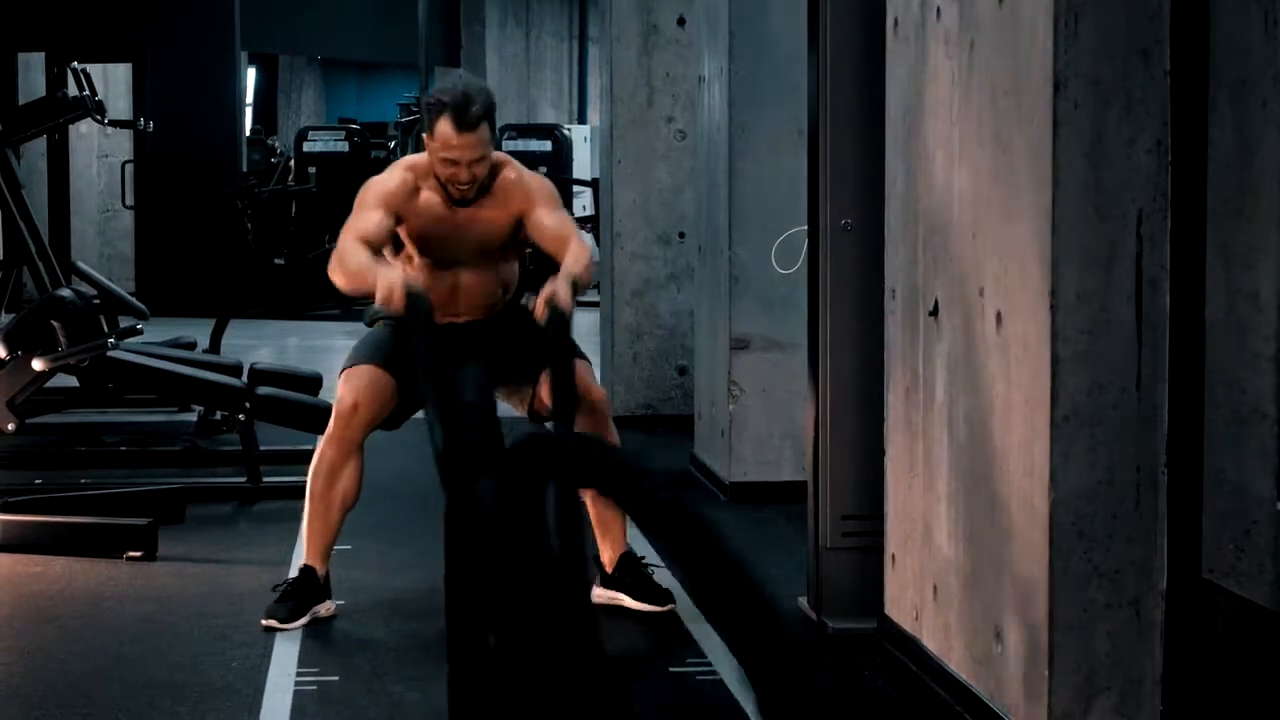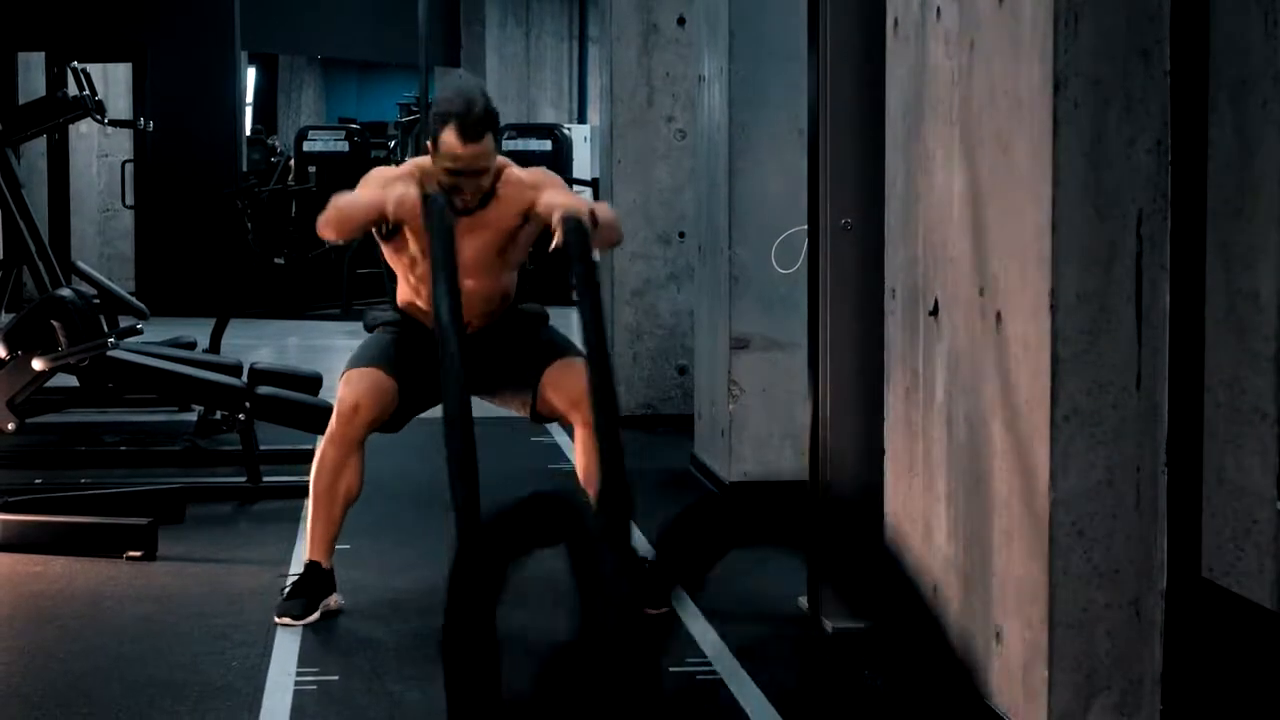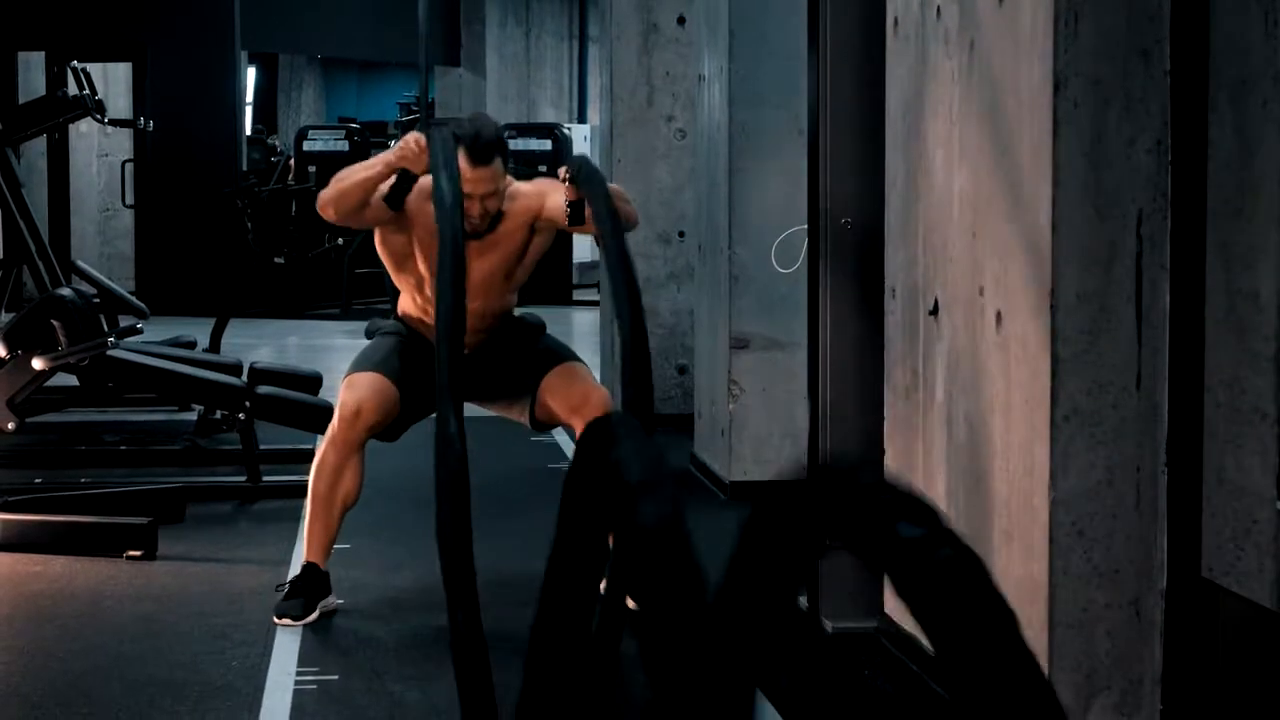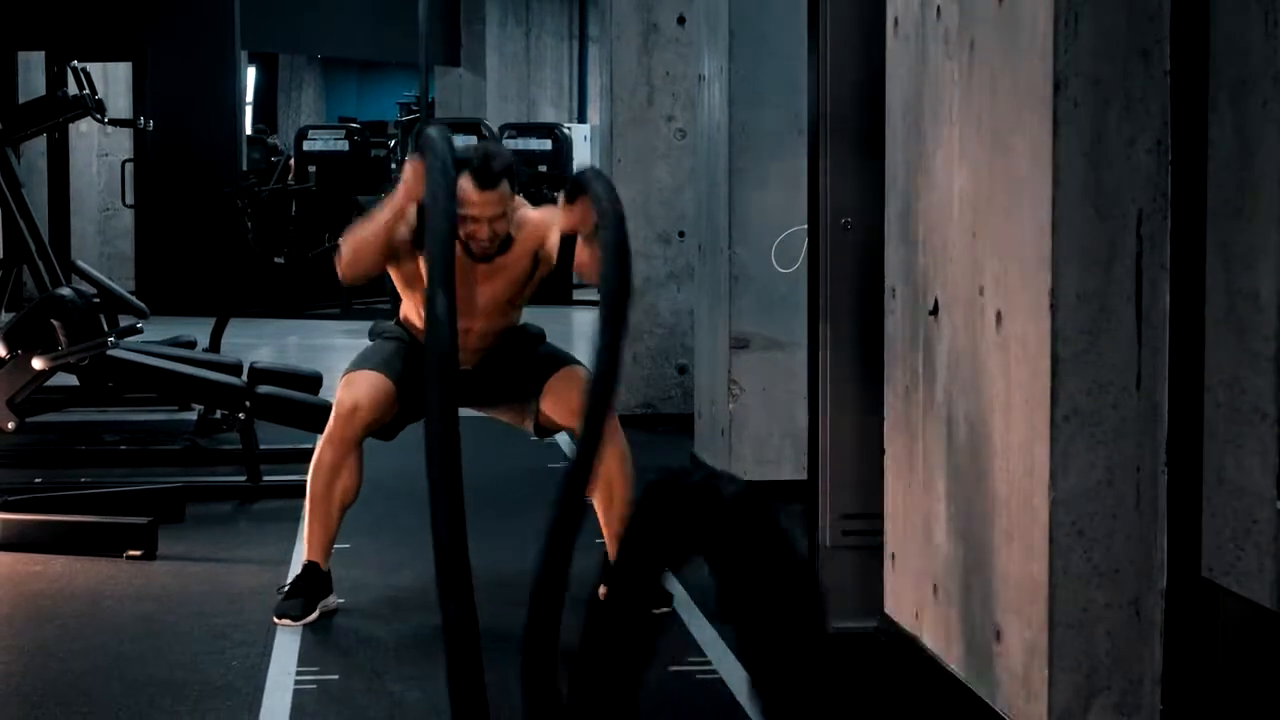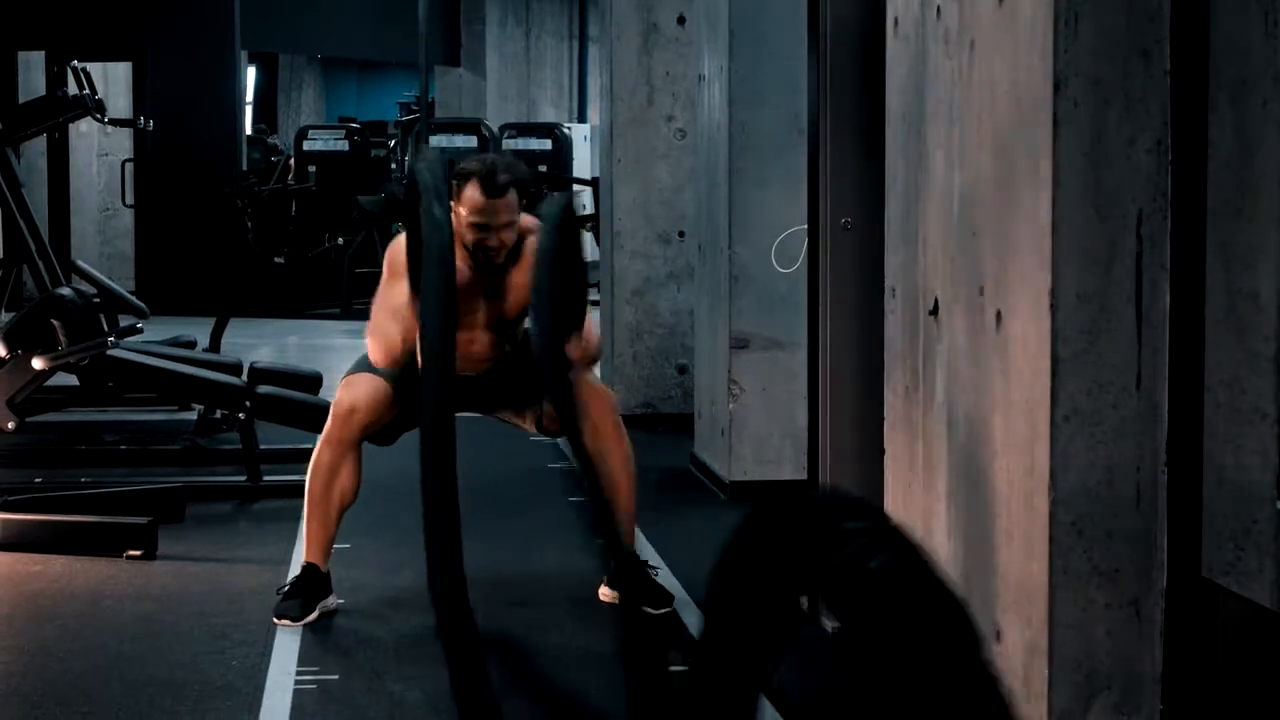
dt=0.2s
person 1, frame 1
left shoulder: (524, 186)
right shoulder: (396, 188)
left elbow: (575, 247)
right elbow: (345, 256)
left wrist: (567, 281)
right wrist: (380, 272)
left hip: (506, 325)
right hip: (415, 324)
left knee: (590, 402)
right knee: (351, 410)
left ankle: (618, 569)
right ankle: (311, 580)
person 1, frame 2
left shoulder: (527, 186)
right shoulder: (399, 183)
left elbow: (610, 231)
right elbow: (329, 224)
left wrist: (585, 214)
right wrist: (385, 202)
left hip: (504, 332)
right hip: (417, 333)
left knee: (590, 401)
right knee: (350, 411)
right ankle: (316, 575)
person 1, frame 3
left shoulder: (531, 202)
right shoulder: (413, 202)
left elbow: (625, 218)
right elbow: (330, 206)
left wrist: (588, 199)
right wrist: (390, 162)
left hip: (502, 344)
right hip: (417, 342)
left knee: (595, 406)
right knee: (352, 413)
right ankle: (313, 576)
person 1, frame 4
left shoulder: (535, 227)
right shoulder: (416, 223)
left elbow: (605, 270)
right elbow: (350, 268)
left wrist: (588, 231)
right wrist: (400, 201)
left hip: (504, 355)
right hip: (416, 349)
right knee: (350, 411)
right ankle: (314, 577)
person 1, frame 5
left shoulder: (543, 249)
right shoulder: (417, 250)
left elbow: (584, 345)
right elbow: (381, 352)
left wrist: (578, 342)
right wrist: (412, 321)
left hip: (508, 364)
right hip: (422, 362)
left knee: (601, 409)
right knee: (348, 412)
left ankle: (624, 570)
right ankle: (313, 577)
